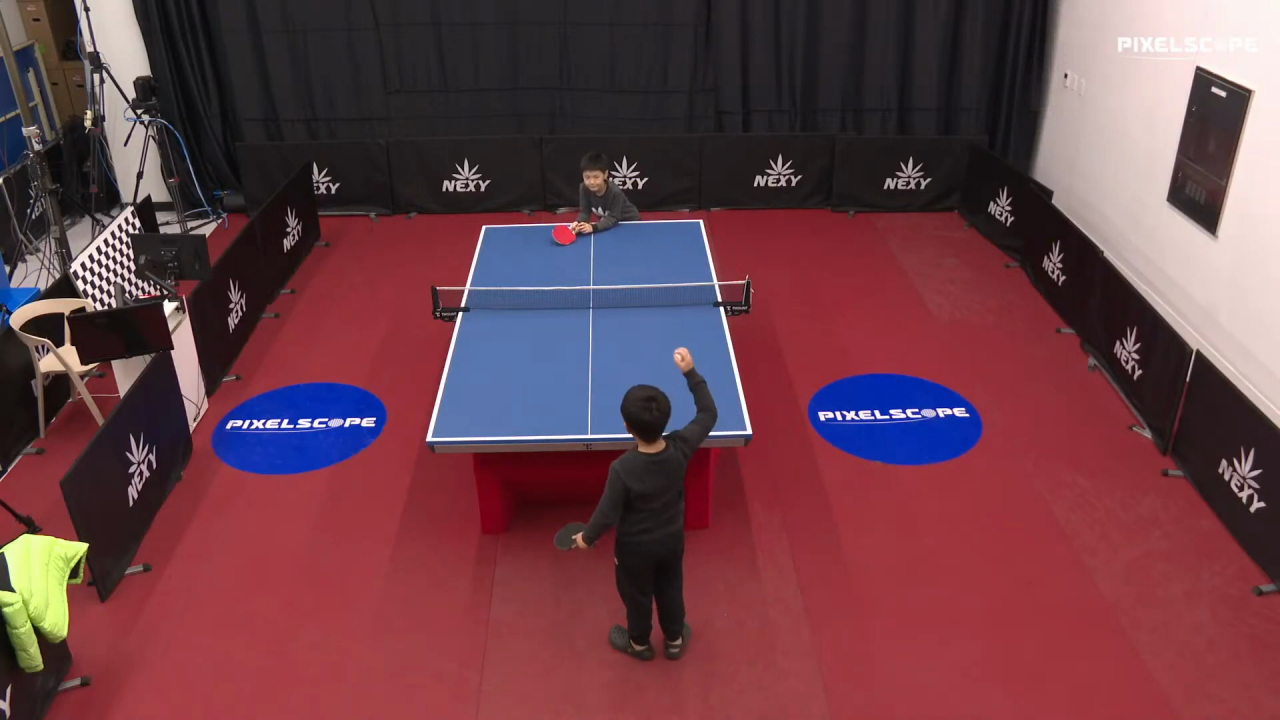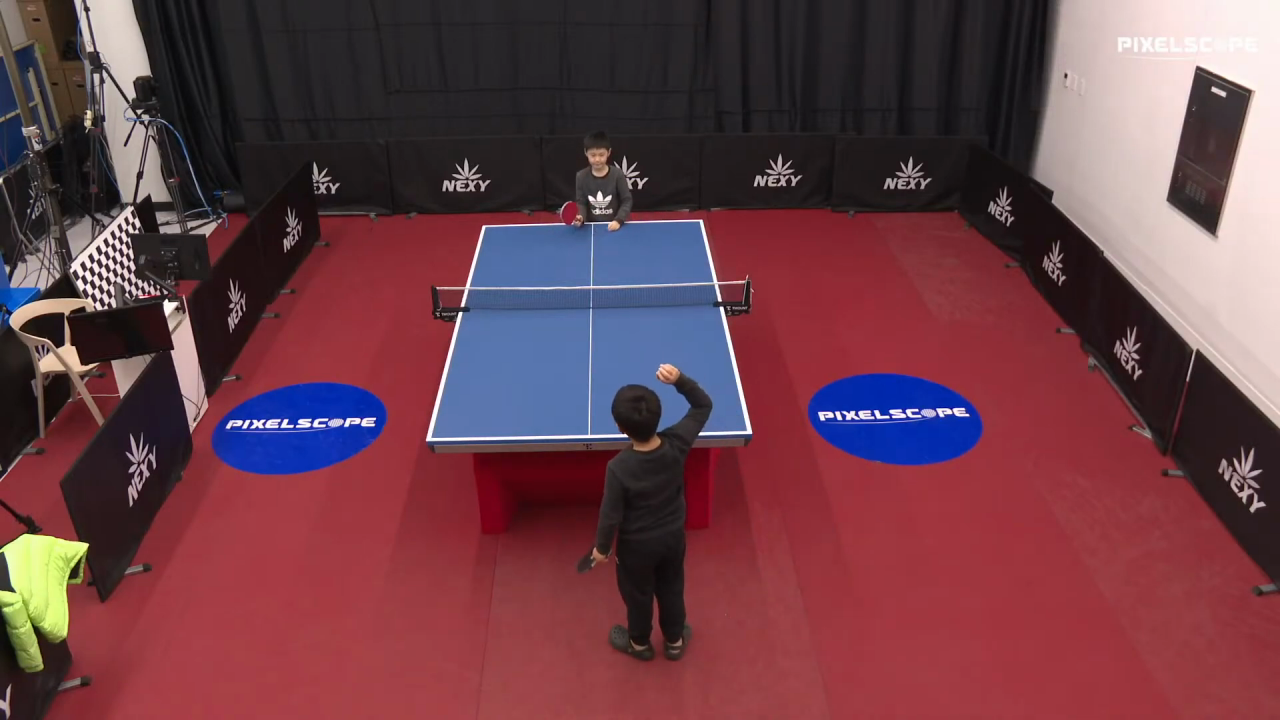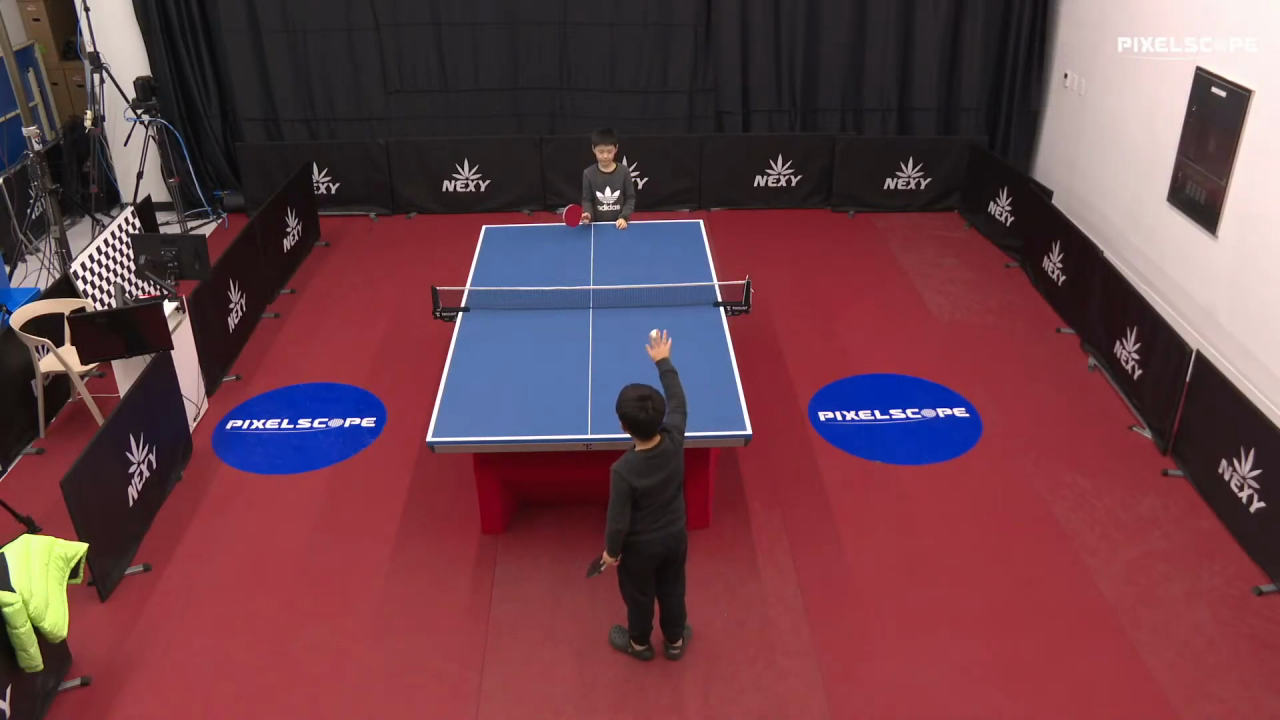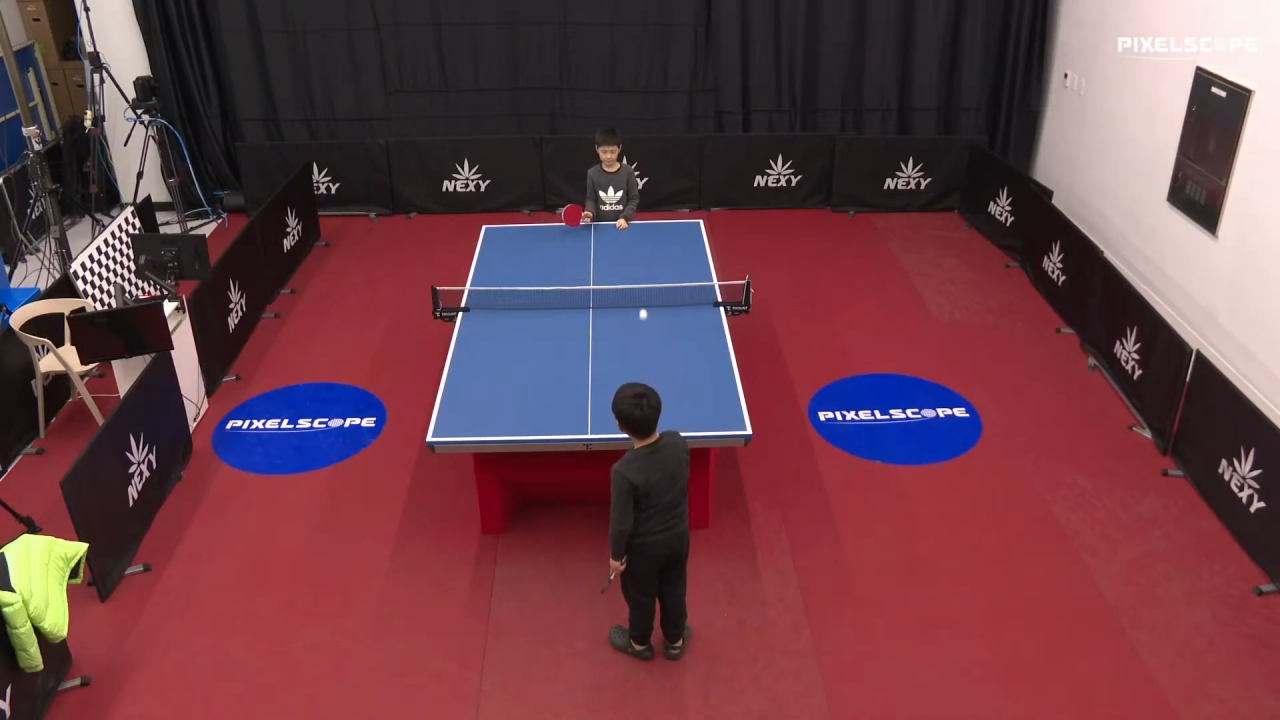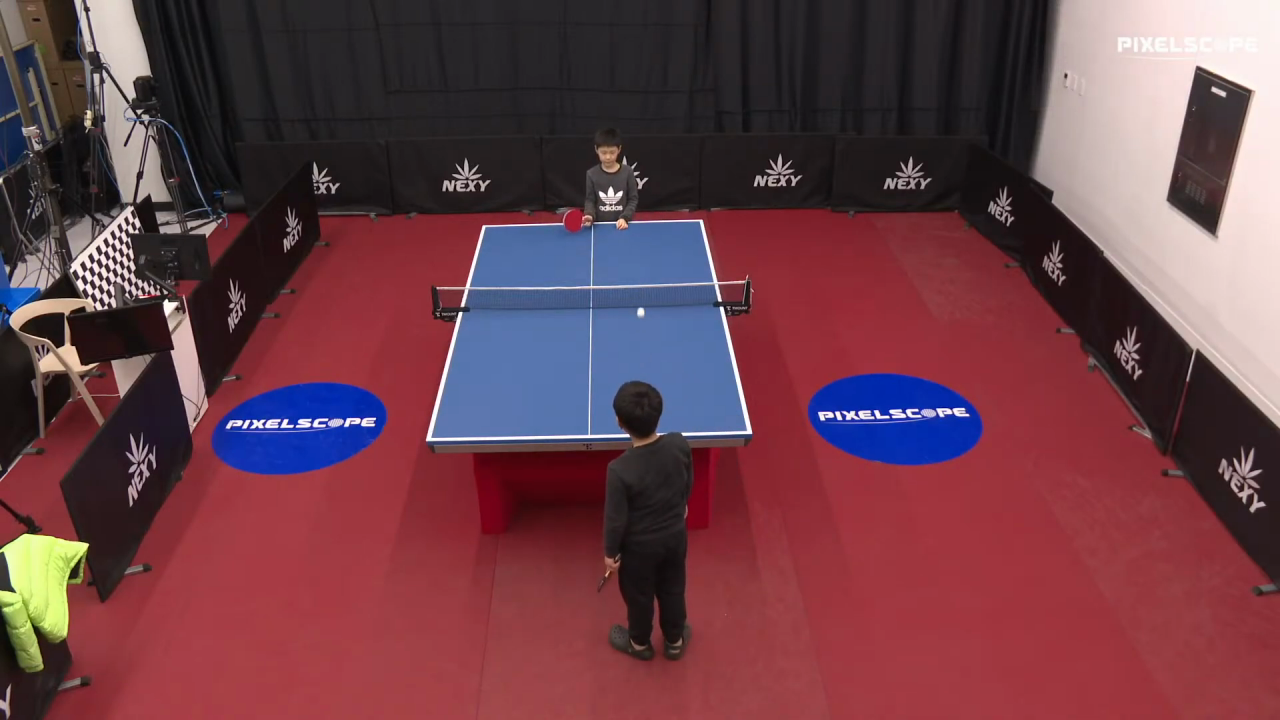
dt=0.4s
person 1, frame 1
left shoulder: (622, 469)
right shoulder: (681, 448)
left elbow: (608, 513)
right elbow: (708, 414)
left wrist: (587, 537)
right wrist: (691, 371)
left hip: (636, 546)
right hip: (672, 538)
left knee: (636, 594)
right knee: (670, 588)
left ankle: (639, 643)
right ankle: (674, 640)
person 1, frame 2
left shoulder: (619, 468)
right shoulder: (677, 444)
left elbow: (611, 516)
right elbow: (704, 405)
left wrist: (601, 547)
right wrist: (679, 380)
left hip: (637, 545)
right hip: (674, 536)
left knee: (638, 595)
right knee: (671, 589)
left ankle: (640, 643)
right ankle: (675, 640)
person 1, frame 3
left shoulder: (623, 470)
right shoulder: (674, 440)
left elbow: (618, 520)
right elbow: (678, 401)
left wrist: (611, 550)
right wrist: (663, 362)
left hip: (640, 546)
right hip: (675, 536)
left knee: (639, 595)
right knee: (673, 590)
left ankle: (639, 643)
right ankle: (675, 640)
person 1, frame 4
left shoulder: (624, 471)
right shoulder: (677, 443)
left elbow: (621, 521)
left wrist: (616, 554)
left hip: (643, 546)
right hip: (678, 536)
left knee: (640, 596)
right knee: (674, 590)
left ankle: (640, 643)
right ankle: (675, 640)
person 1, frame 5
left shoulder: (620, 469)
right shoulder: (679, 444)
left elbow: (615, 519)
left wrist: (610, 552)
left hip: (638, 545)
right hip: (675, 535)
left knee: (638, 595)
right knee: (673, 590)
left ankle: (640, 643)
right ankle: (675, 640)
